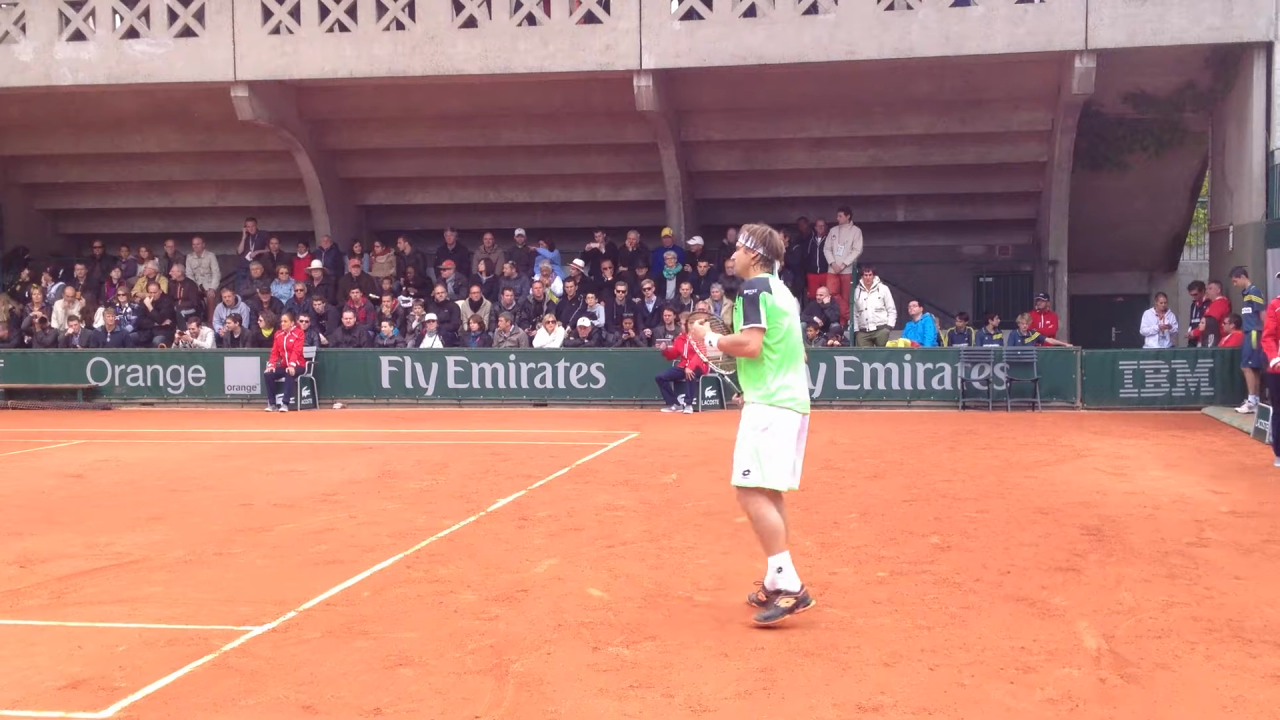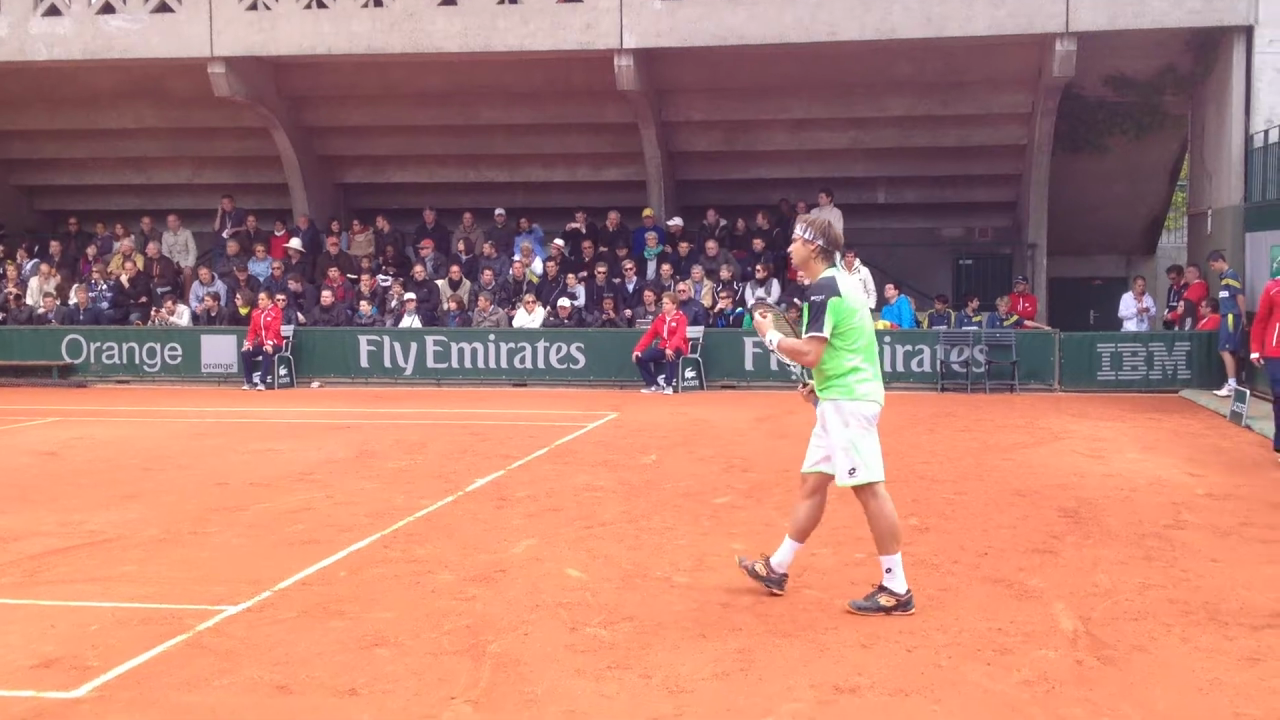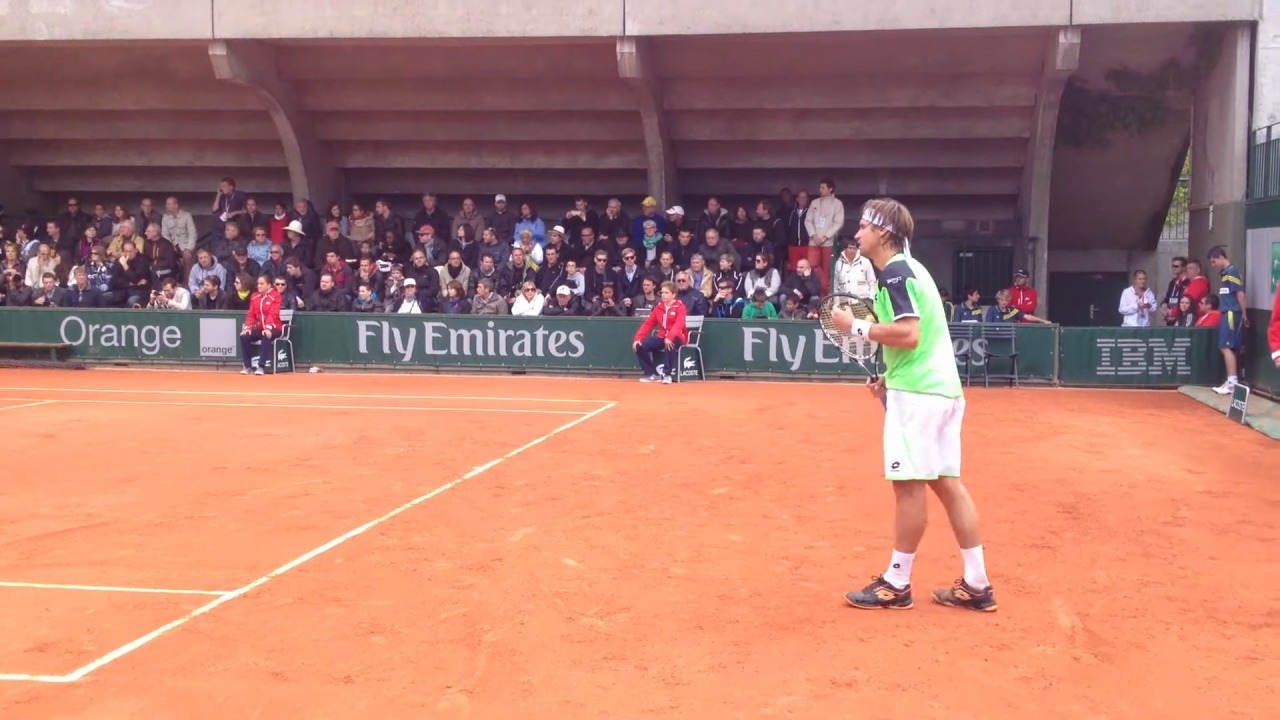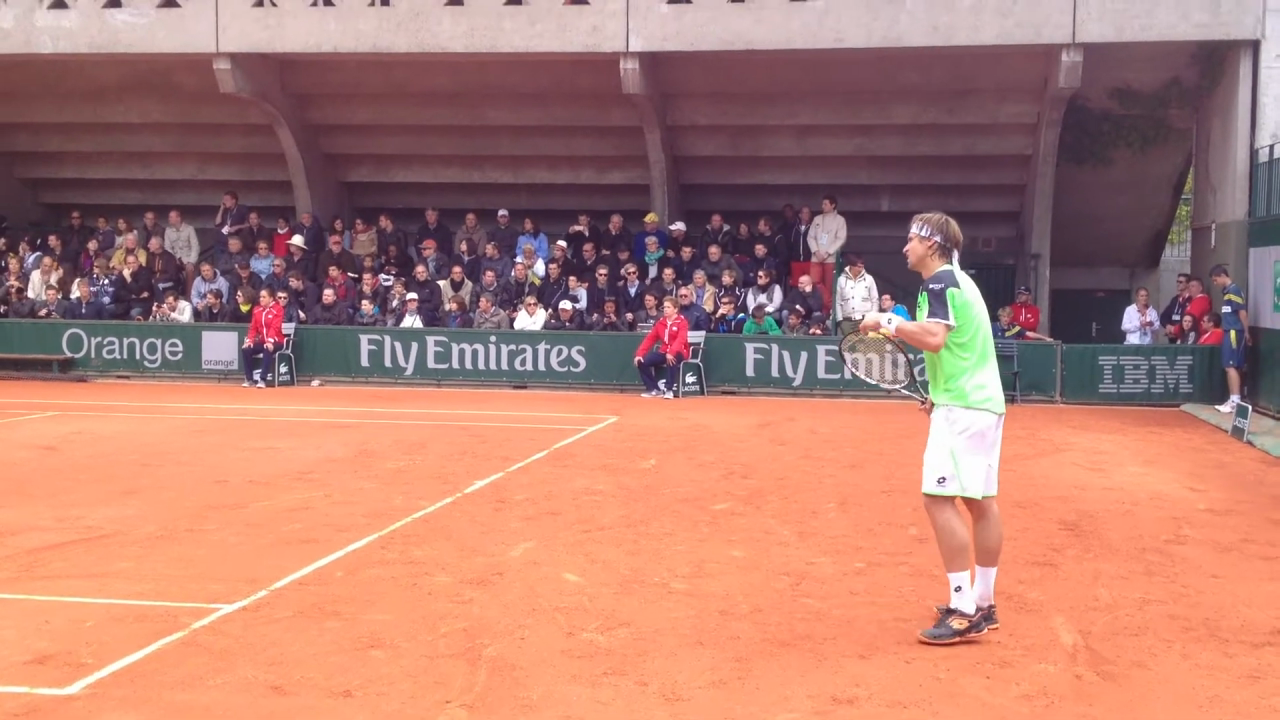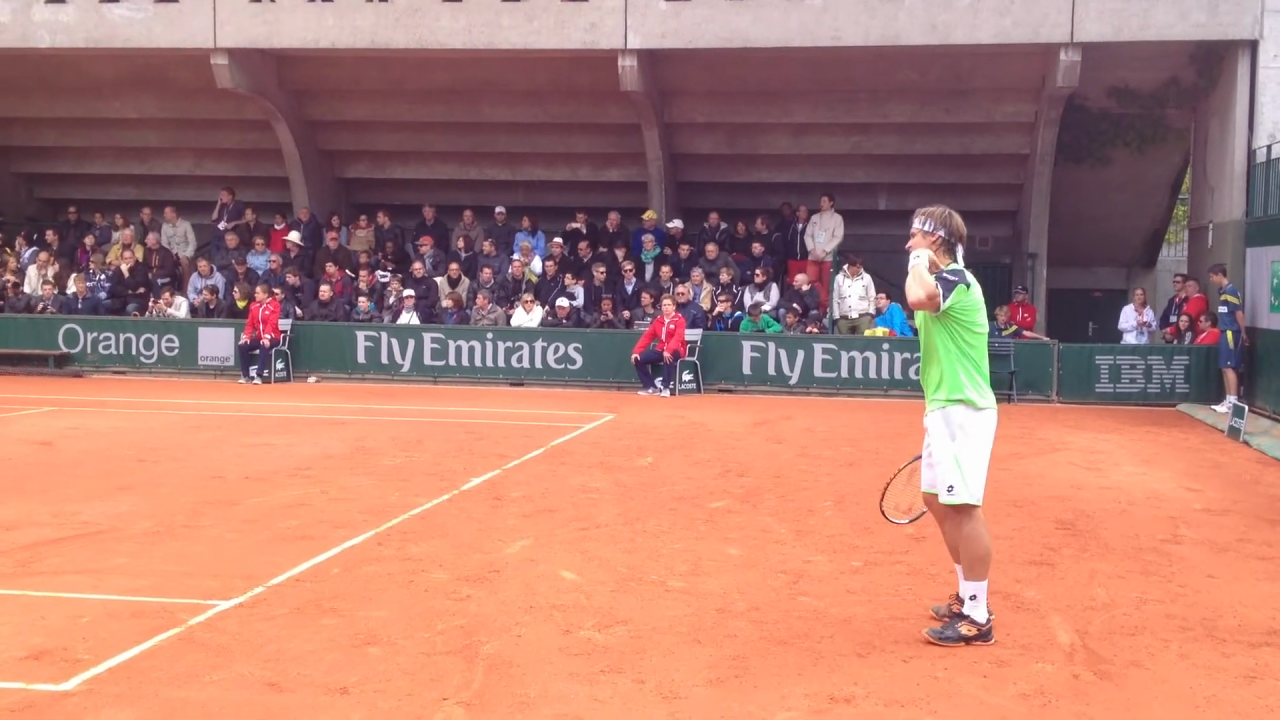
dt=0.4s
person 1, frame 1
left shoulder: (754, 287)
right shoulder: (781, 291)
left elbow: (750, 345)
left wrist: (709, 338)
left hip: (770, 406)
right hip: (794, 404)
left knee: (753, 494)
right knee: (771, 495)
left ankle: (790, 587)
right ankle: (777, 584)
person 1, frame 2
left shoulder: (822, 289)
right shoulder: (839, 281)
left elbow: (809, 354)
left wrist: (771, 335)
right wrist: (818, 384)
left hip: (848, 400)
right hip: (843, 397)
left knee: (868, 488)
right knee: (812, 484)
left ankle: (896, 588)
right ankle: (777, 567)
person 1, frame 3
left shoulder: (894, 272)
right shoulder: (908, 269)
left elbow: (908, 335)
left wrist: (855, 325)
right wrist: (889, 376)
left hip: (917, 392)
right hip: (942, 388)
left knee: (908, 484)
right knee: (947, 485)
left ankle: (896, 583)
right ankle: (976, 584)
person 1, frame 4
left shoulder: (940, 281)
right shoulder: (957, 280)
left elbow: (932, 338)
left wrist: (886, 321)
right wrist: (939, 396)
left hip: (962, 408)
right hip: (984, 404)
left knee: (940, 501)
right knee: (982, 502)
left ankle: (963, 610)
right ankle: (981, 602)
person 1, frame 5
left shoulder: (954, 279)
right shoulder: (948, 280)
left elbow: (917, 298)
left wrist: (918, 262)
left hip: (961, 411)
right hip: (947, 409)
left knee: (962, 509)
right knee: (938, 502)
left ankle: (977, 617)
right ankle: (968, 597)
